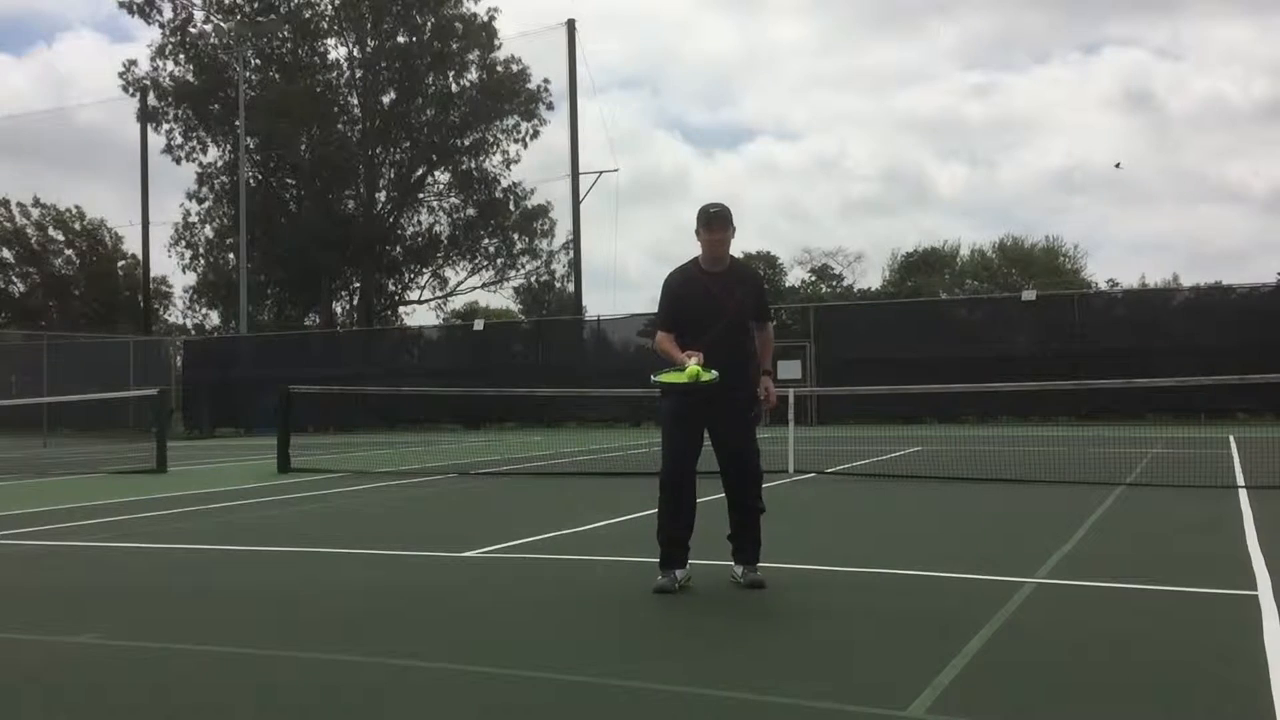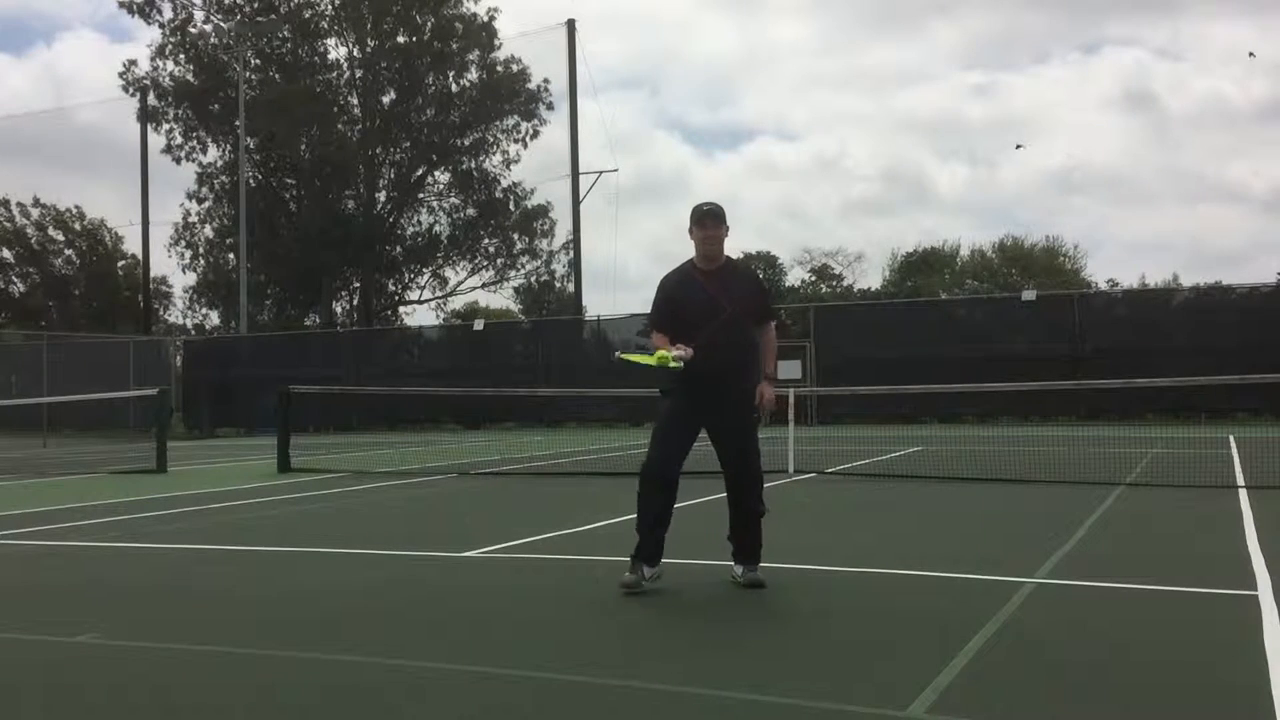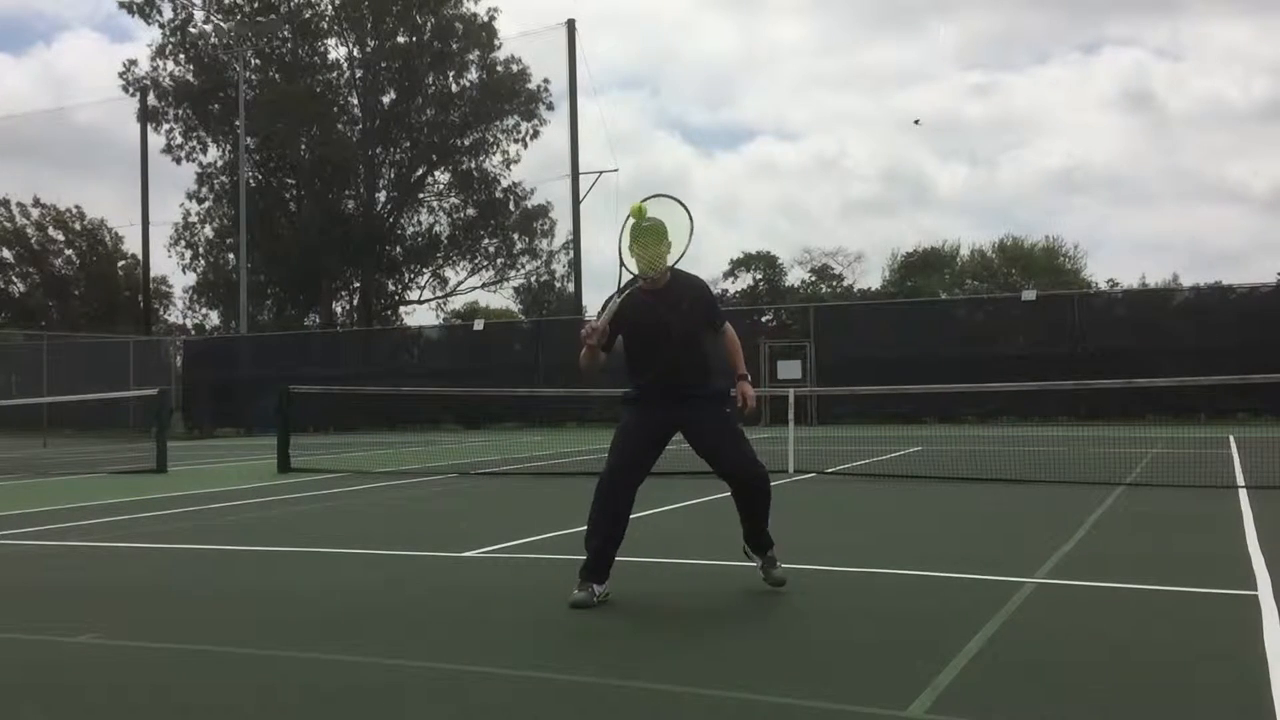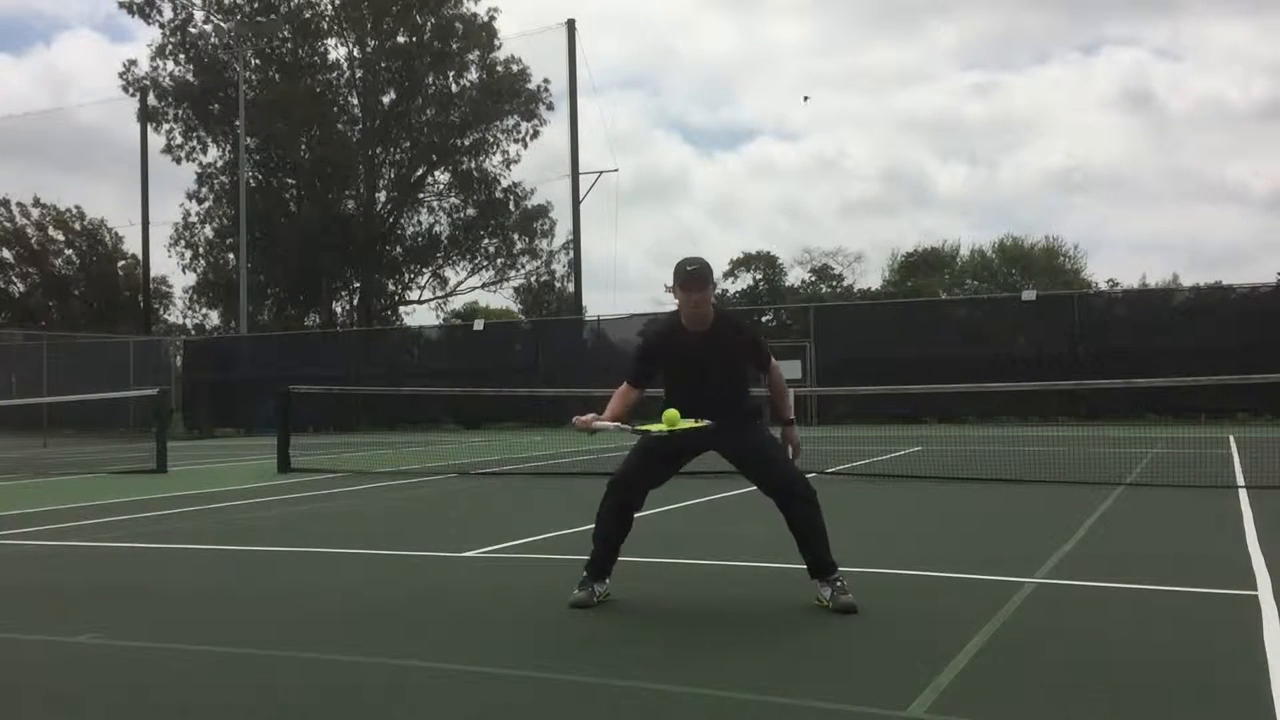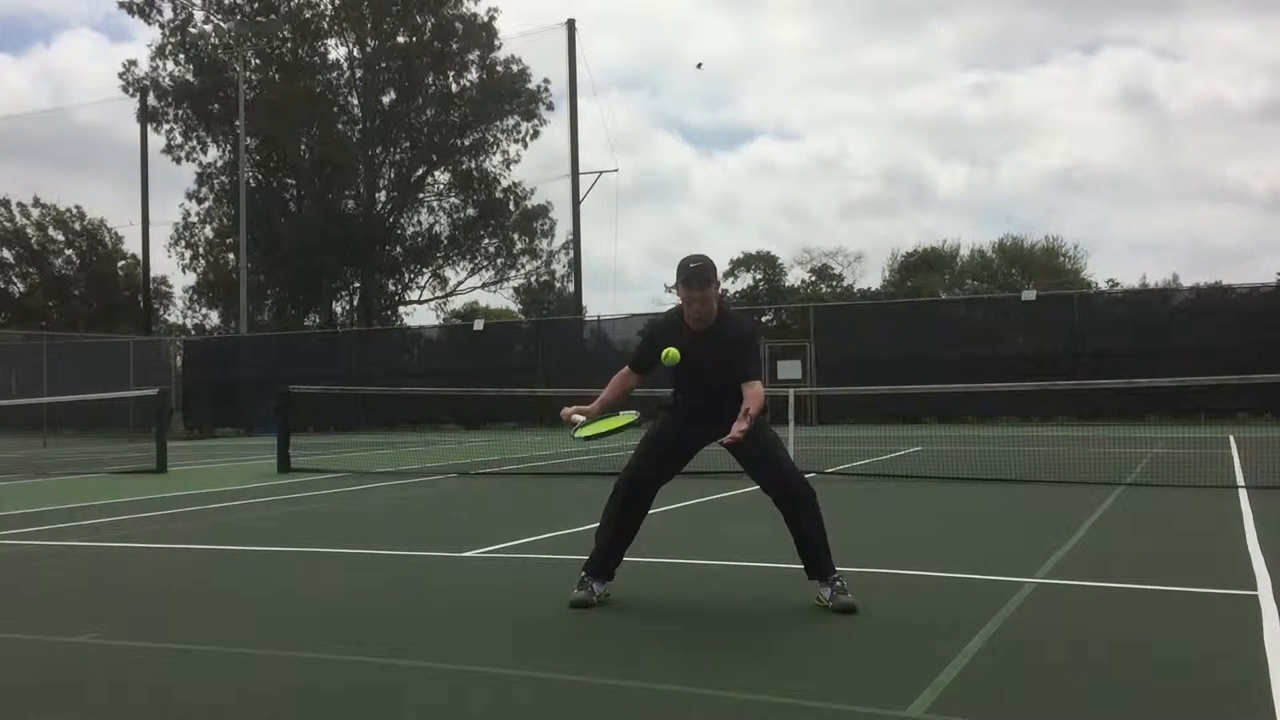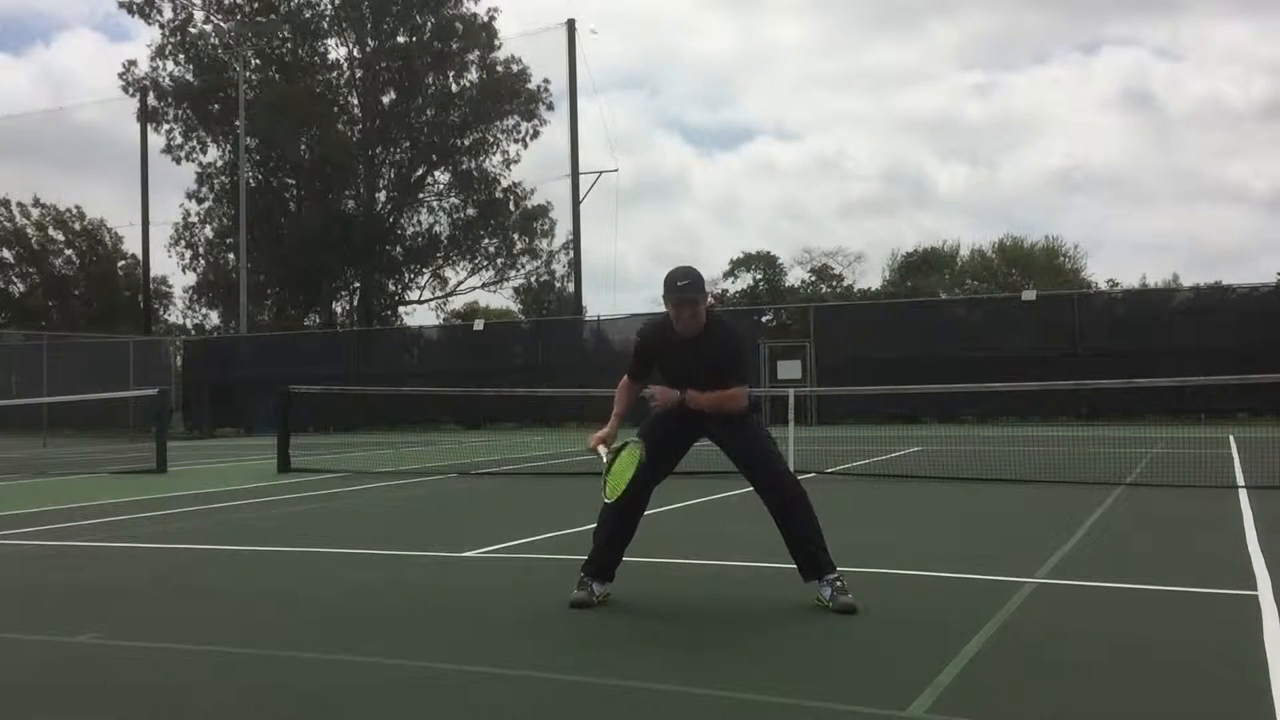
dt=0.4s
person 1, frame 1
left shoulder: (749, 278)
right shoulder: (678, 281)
left elbow: (763, 328)
right elbow: (662, 336)
left wrist: (765, 374)
right wrist: (681, 358)
left hip: (736, 393)
right hip: (685, 393)
left knee: (744, 477)
right knee: (675, 475)
left ankle: (745, 560)
right ankle: (674, 565)
person 1, frame 2
left shoulder: (747, 278)
right shoulder: (674, 283)
left elbow: (766, 329)
right elbow: (657, 335)
left wrist: (767, 379)
right wrist: (670, 351)
left hip: (735, 397)
right hip: (681, 393)
left knee: (745, 478)
right knee: (657, 472)
left ankle: (745, 561)
right ankle: (646, 561)
person 1, frame 3
left shoulder: (693, 288)
right shoulder: (622, 302)
left elbow: (723, 330)
right elbow: (589, 366)
left wrist: (742, 378)
right wrist: (591, 345)
left hip: (702, 400)
right hip: (648, 404)
left knee: (750, 475)
right knee: (615, 482)
left ankle: (761, 549)
right ankle: (594, 578)
person 1, frame 4
left shoulder: (736, 329)
right shoulder: (659, 338)
left elbow: (770, 368)
right elbow: (632, 388)
left wrist: (788, 422)
right wrist: (603, 418)
left hip: (738, 421)
left knee: (794, 487)
right knee: (623, 484)
left ankle: (827, 578)
right ankle: (596, 577)
person 1, frame 5
left shoulder: (740, 329)
right shoulder: (663, 329)
left elbow: (753, 387)
right elbow: (632, 373)
left wrist: (746, 421)
right wrist: (595, 408)
left hip: (737, 416)
right hip: (684, 415)
left knee: (793, 487)
right knee: (632, 484)
left ankle: (827, 579)
right ankle: (596, 576)
person 1, frame 6
left shoulder: (727, 336)
right shoulder: (651, 335)
left elbow: (738, 399)
right elbow: (631, 381)
left wrist: (681, 396)
right wrist: (612, 425)
left hip: (729, 413)
right hip: (674, 413)
left knee: (782, 486)
right knee: (629, 483)
left ankle: (826, 578)
right ankle: (595, 576)
